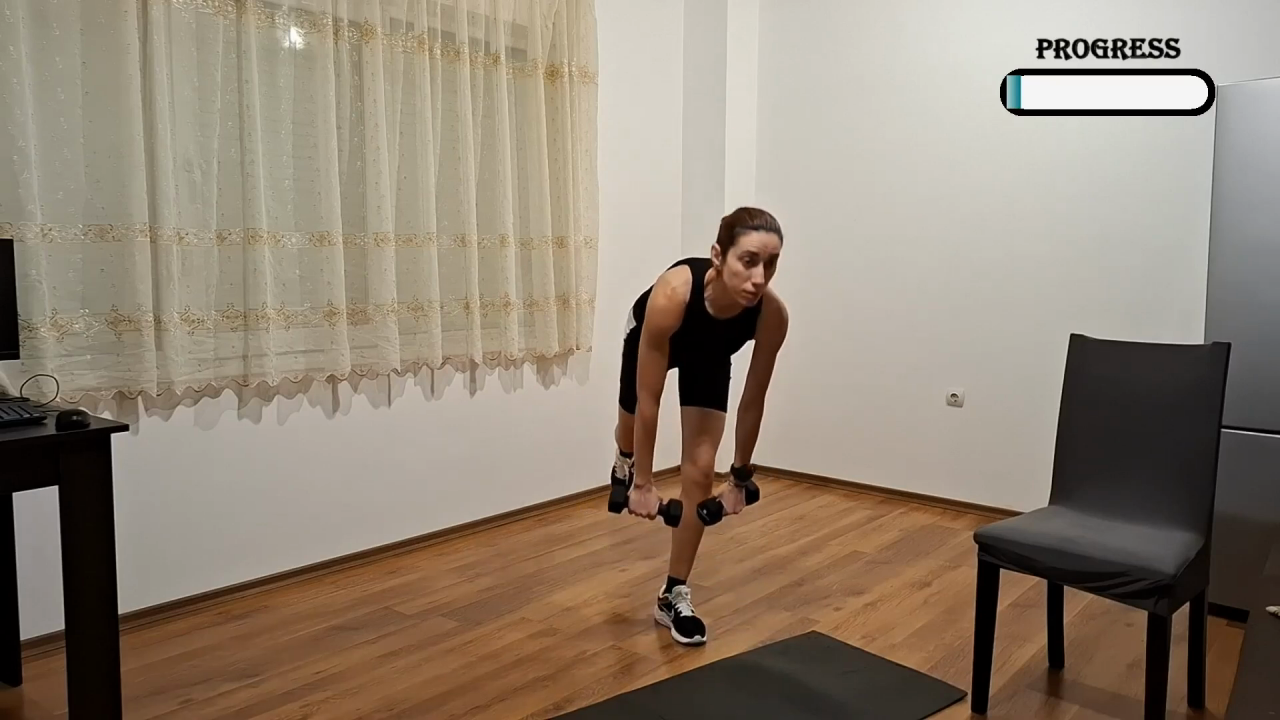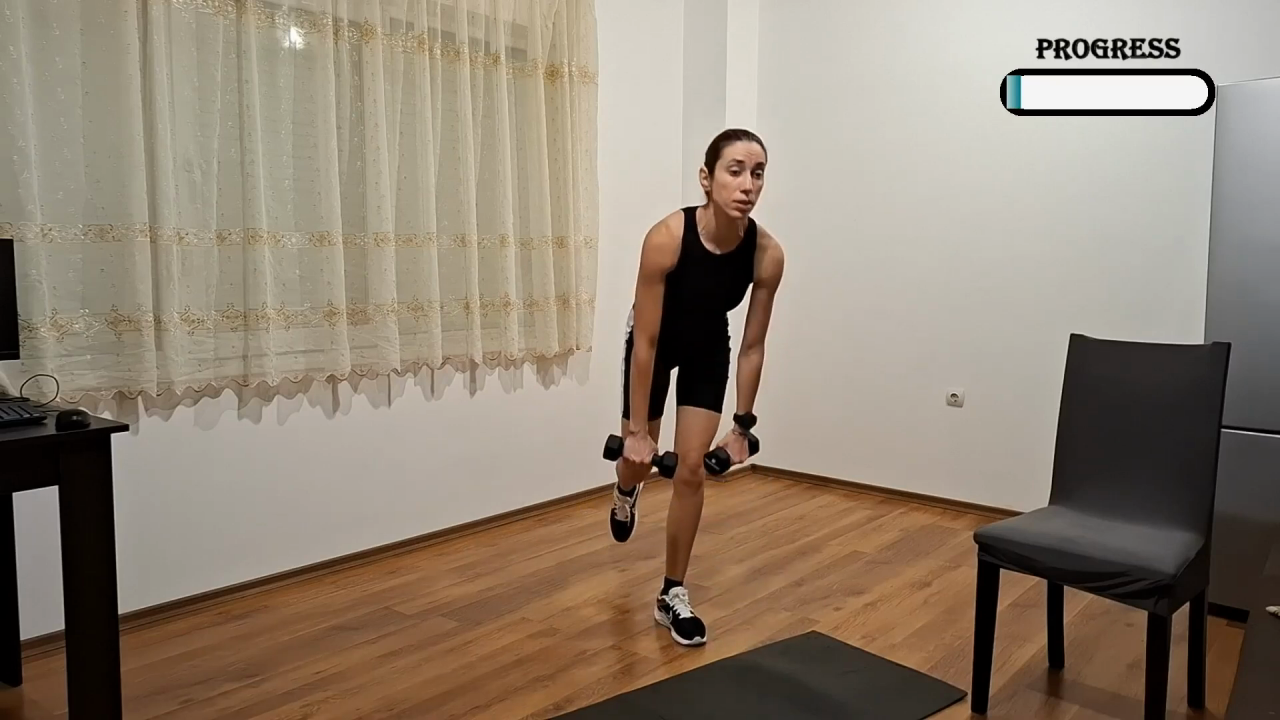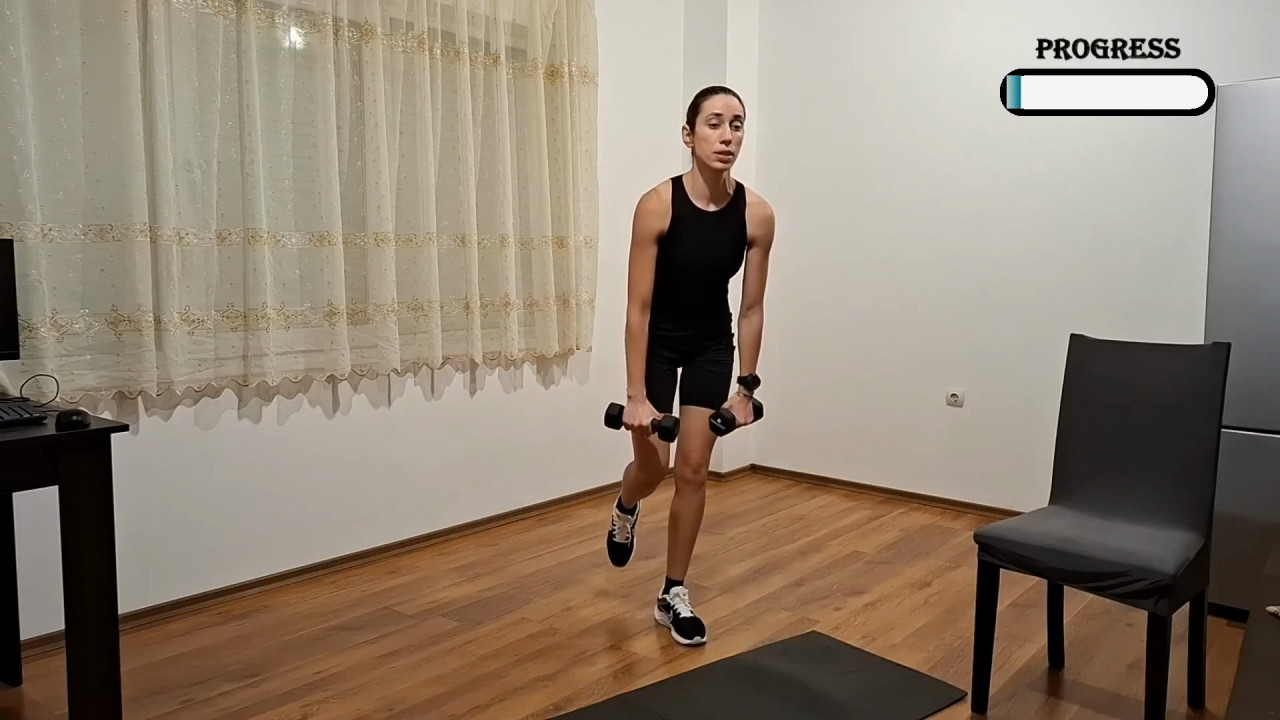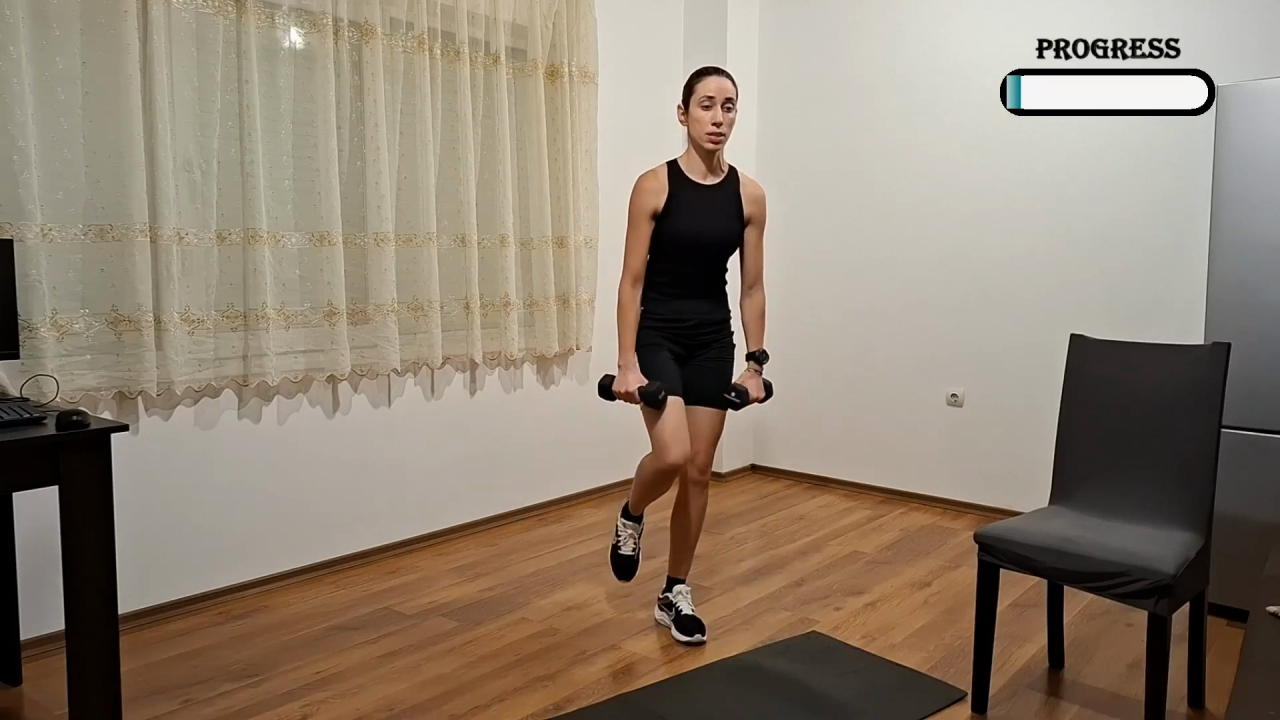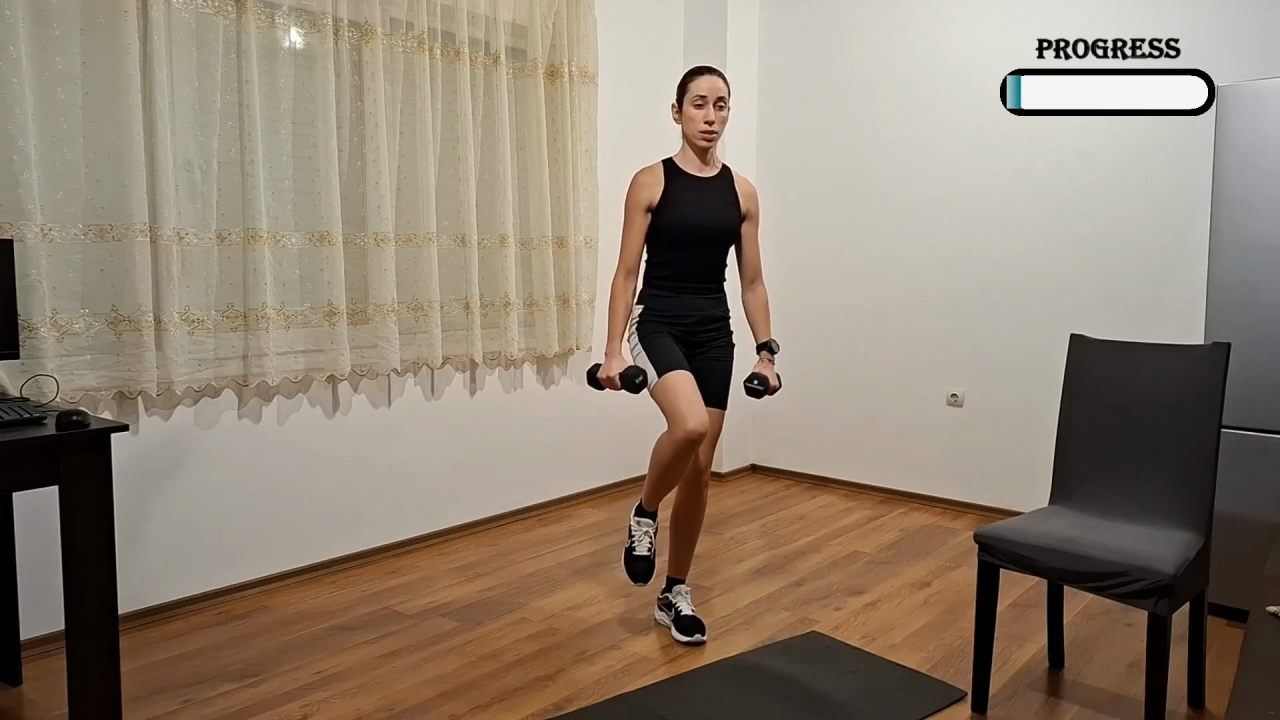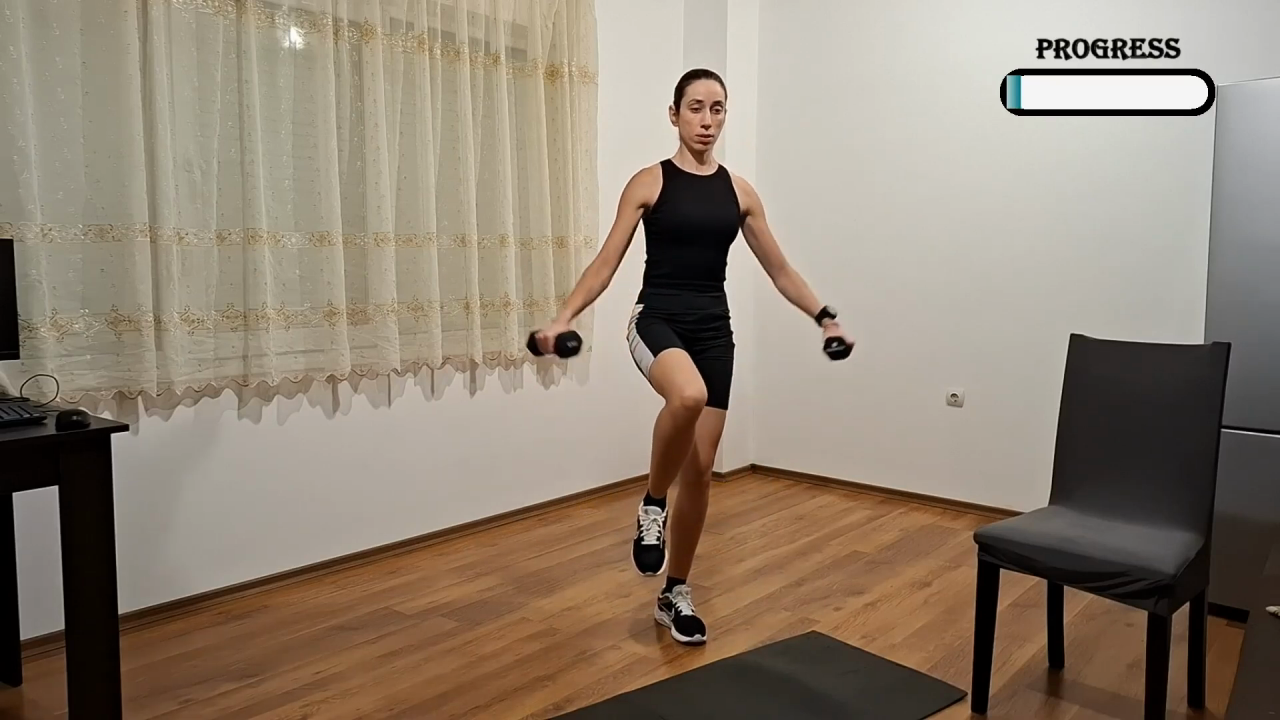
dt=0.3s
person 1, frame 1
left shoulder: (772, 314)
right shoulder: (672, 294)
left elbow: (753, 401)
right elbow: (649, 401)
left wrist: (740, 477)
right wrist: (642, 483)
left hip: (709, 357)
right hip: (651, 331)
left knee: (700, 471)
right knee: (632, 423)
left ankle: (675, 594)
right ankle: (626, 456)
person 1, frame 2
left shoulder: (767, 254)
right shoulder: (666, 237)
left elbow: (752, 346)
right elbow: (646, 341)
left wrist: (741, 425)
right wrist: (635, 429)
left hip: (708, 351)
right hip: (657, 346)
left knee: (691, 470)
right knee: (642, 458)
left ankle: (672, 596)
right ankle: (627, 488)
person 1, frame 3
left shoulder: (757, 213)
right shoulder: (657, 204)
left elbow: (751, 308)
right elbow: (638, 307)
left wrist: (745, 386)
right wrist: (636, 394)
left hip: (711, 344)
right hip: (658, 341)
left knee: (693, 471)
right knee: (652, 465)
left ankle: (673, 595)
right ankle: (625, 508)
person 1, frame 4
left shoulder: (748, 194)
right shoulder: (654, 185)
left elbow: (752, 286)
right elbow: (631, 281)
left wrist: (755, 360)
right wrist: (626, 364)
left hip: (713, 336)
right hip: (658, 331)
left knee: (698, 470)
right knee: (672, 454)
left ankle: (675, 594)
right ankle: (631, 514)
person 1, frame 5
left shoulder: (741, 190)
right shoulder: (650, 181)
left elbow: (752, 280)
right elbow: (627, 272)
left wrist: (767, 350)
right wrist: (613, 349)
left hip: (714, 333)
right hip: (658, 325)
left knee: (700, 470)
right knee: (689, 426)
left ankle: (675, 594)
right ankle: (644, 512)
person 1, frame 6
left shoulder: (739, 190)
right shoulder: (649, 182)
left elbow: (778, 267)
right elbow: (606, 263)
left wrist: (823, 315)
right wrist: (564, 317)
left hip: (714, 329)
right hip: (657, 322)
left knee: (700, 469)
right knee: (688, 394)
left ankle: (675, 595)
right ankle: (652, 503)
